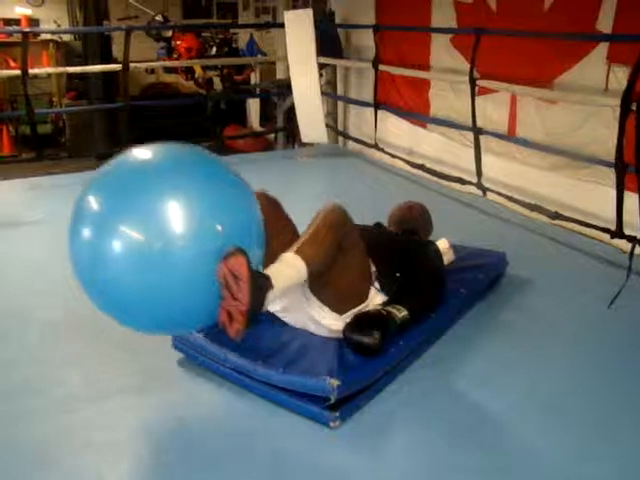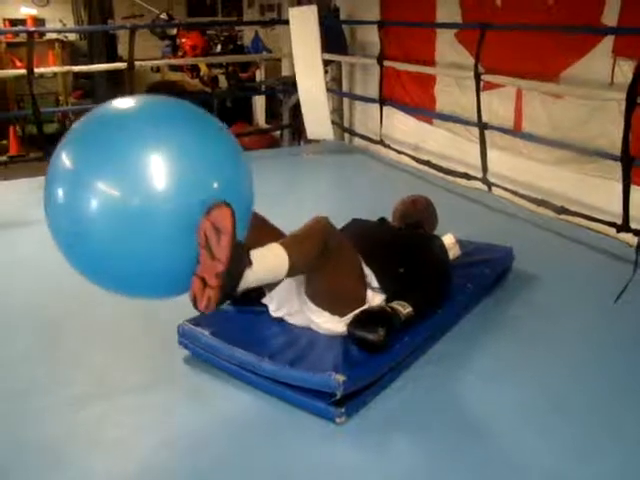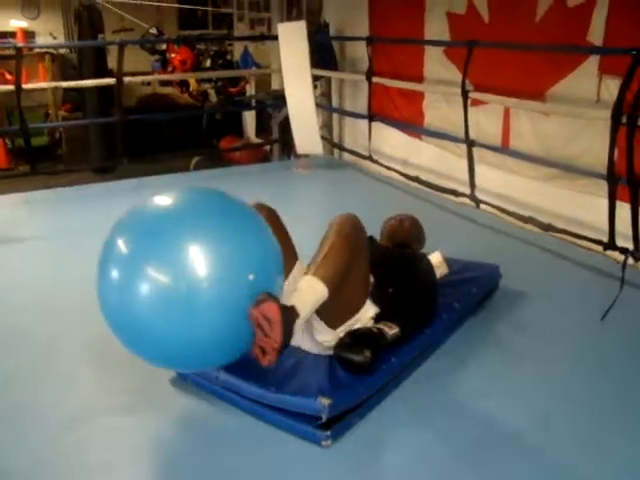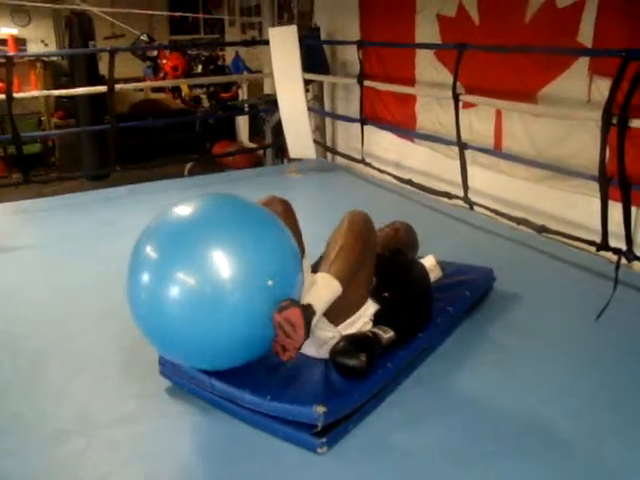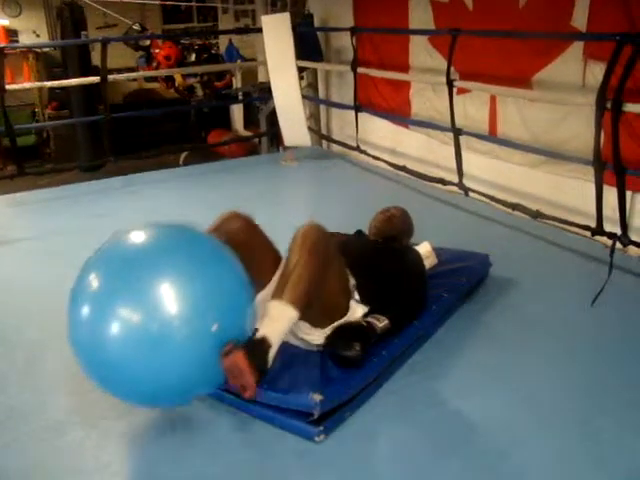
dt=0.4s
person 1, frame 1
left shoulder: (422, 250)
right shoulder: (360, 231)
left elbow: (429, 295)
left wrist: (388, 317)
left hip: (343, 309)
left knee: (333, 217)
right knee: (260, 203)
left ankle: (260, 290)
person 1, frame 2
left shoulder: (427, 246)
right shoulder: (361, 225)
left elbow: (433, 291)
left wrist: (393, 314)
left hip: (344, 304)
right hip: (297, 286)
left knee: (320, 228)
right knee: (246, 222)
left ankle: (237, 271)
person 1, frame 3
left shoulder: (416, 264)
right shoulder: (366, 245)
left elbow: (422, 310)
left wrist: (380, 334)
left hip: (338, 322)
left knee: (346, 226)
right knee: (261, 214)
left ankle: (287, 317)
person 1, frame 4
left shoulder: (411, 270)
right shoulder: (351, 251)
left elbow: (417, 315)
left wrist: (375, 339)
left hip: (340, 324)
left knee: (356, 221)
right knee: (276, 207)
left ankle: (306, 315)
person 1, frame 5
left shoulder: (404, 258)
right shoulder: (341, 239)
left elbow: (410, 305)
left wrist: (369, 328)
left hip: (330, 318)
left knee: (312, 236)
right knee: (234, 225)
left ankle: (260, 351)
